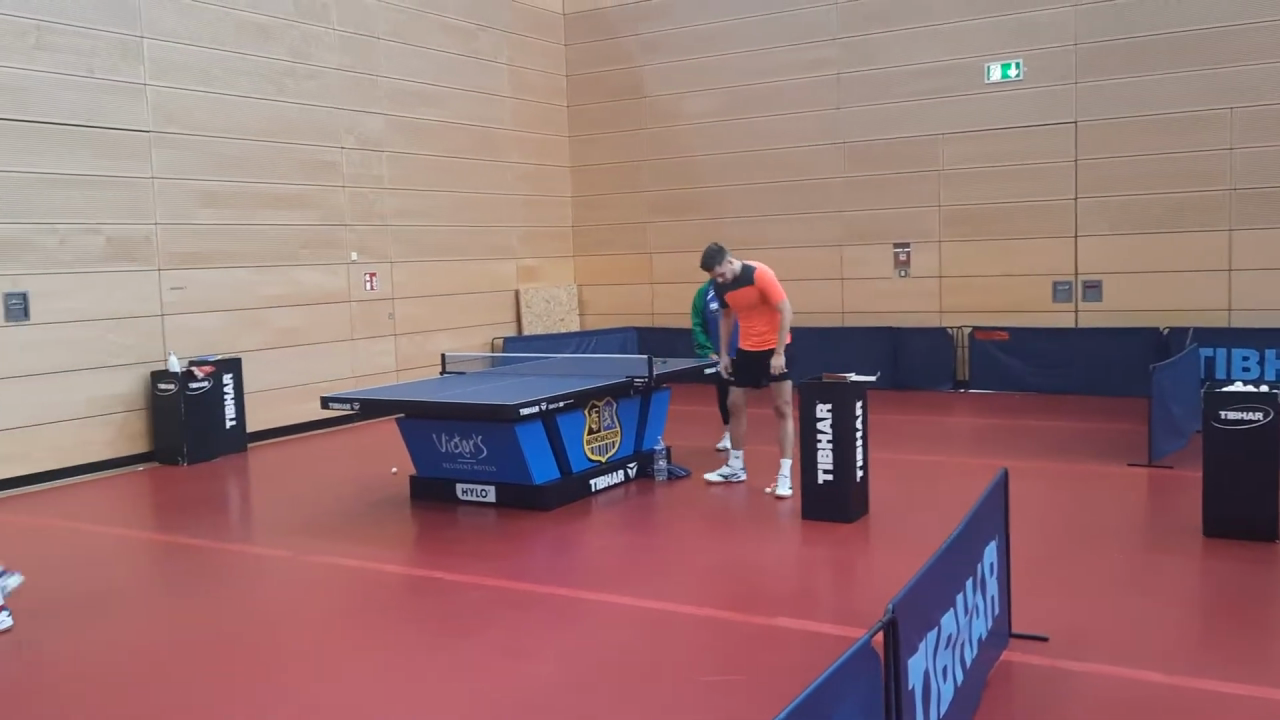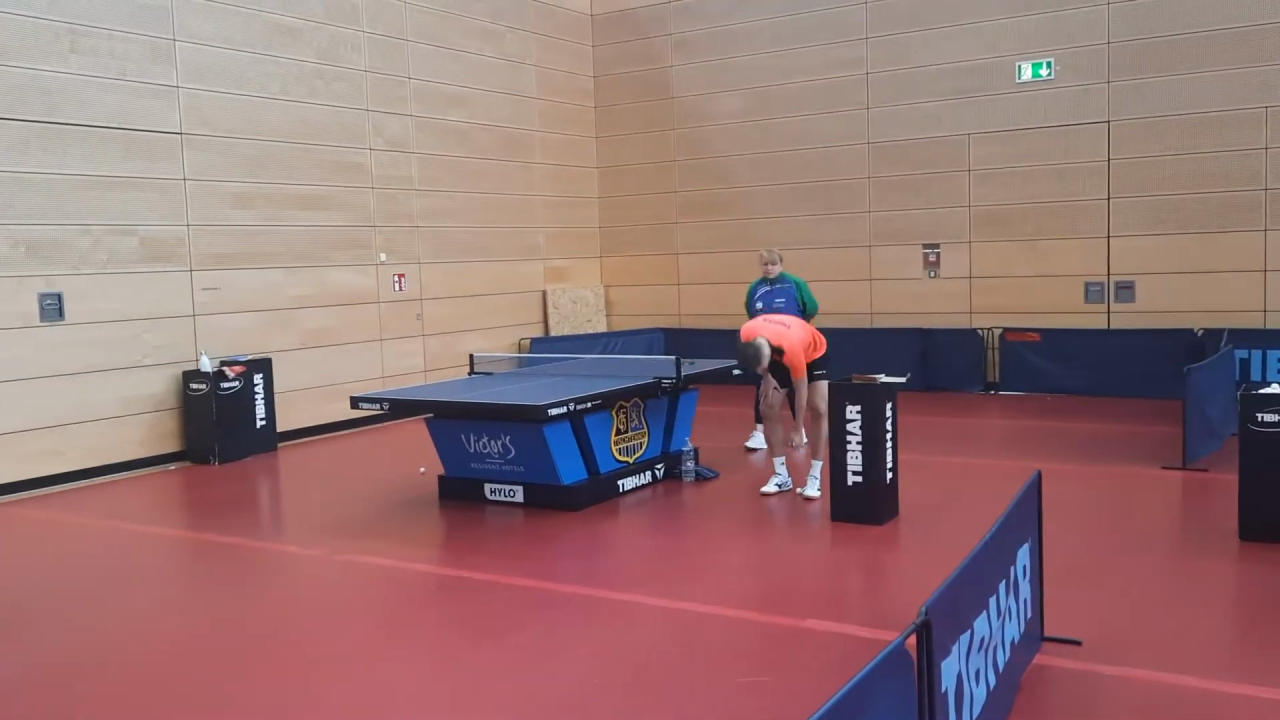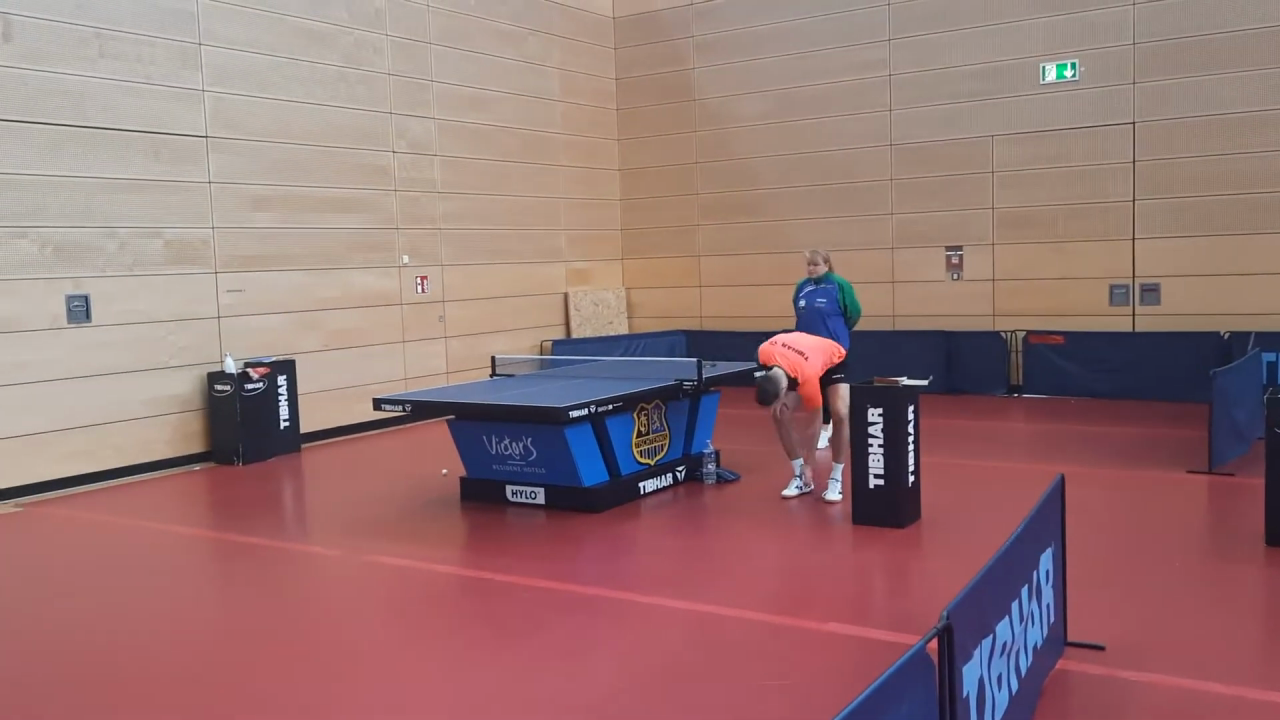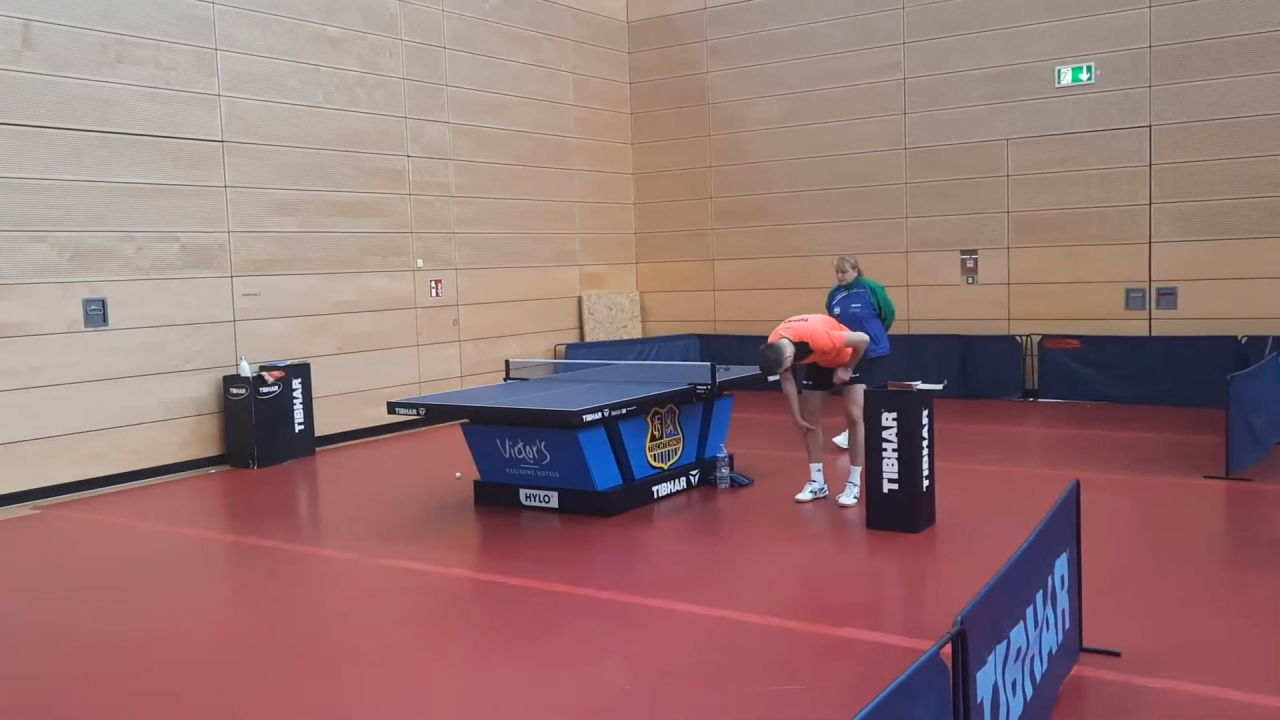
dt=0.5s
person 1, frame 1
right shoulder: (704, 293)
right elbow: (697, 325)
right wrist: (708, 350)
right hip: (717, 354)
right knee: (723, 392)
right ankle: (729, 431)
person 1, frame 2
left shoulder: (795, 284)
right shoulder: (755, 289)
left elbow: (811, 309)
right elbow: (752, 318)
right knee: (762, 390)
right ankle: (759, 433)
person 1, frame 3
left shoulder: (839, 285)
right shoulder: (801, 288)
left elbow: (853, 313)
left wrist: (838, 334)
right wrist: (806, 333)
right knee: (816, 389)
left ankle: (825, 429)
right ankle: (827, 424)
person 1, frame 4
left shoulder: (871, 288)
right shoulder: (834, 294)
left elbow: (888, 313)
right elbow: (834, 321)
left wrist: (873, 334)
left hip: (871, 349)
left knee: (858, 393)
right knee: (859, 392)
left ankle: (853, 432)
person 2, frame 1
left shoulder: (760, 275)
right shoulder: (721, 285)
left elbow: (786, 311)
left wrist: (779, 353)
right wrist: (723, 353)
left hip: (775, 349)
right hip: (745, 350)
left knee: (783, 410)
right knee: (735, 405)
left ankle: (784, 474)
right ankle: (734, 467)
person 2, frame 2
left shoulder: (790, 347)
right shoulder: (747, 335)
left elbow: (801, 390)
left wrist: (798, 429)
right wrist: (766, 377)
left hip: (813, 355)
right hip: (779, 358)
left knee: (819, 409)
right knee: (768, 409)
left ankle: (815, 477)
right ankle: (781, 475)
person 2, frame 3
left shoulder: (807, 379)
right shoulder: (764, 353)
left elbow: (814, 425)
left wrist: (809, 465)
right wrist: (775, 401)
left hip: (833, 362)
right knee: (781, 416)
left ankle: (836, 480)
right ankle: (800, 477)
person 2, frame 4
left shoulder: (815, 337)
right shoulder: (774, 345)
left elbow: (863, 339)
right elbow: (786, 381)
left wrist: (848, 369)
right wrist: (796, 416)
left hip: (848, 355)
right hip: (818, 361)
left knee: (853, 415)
right knee: (809, 417)
left ankle: (854, 484)
right ankle: (817, 482)
